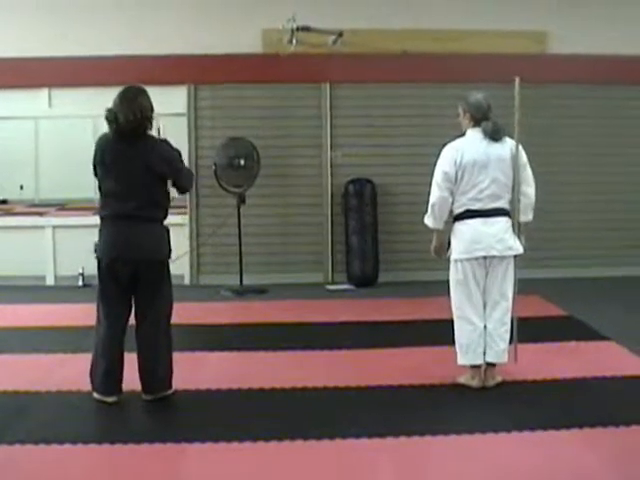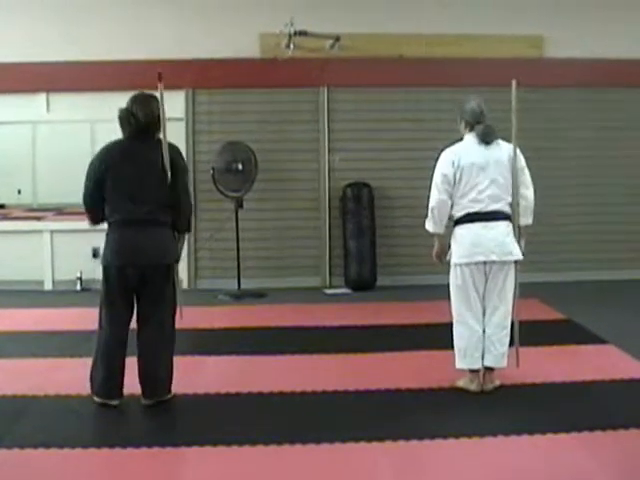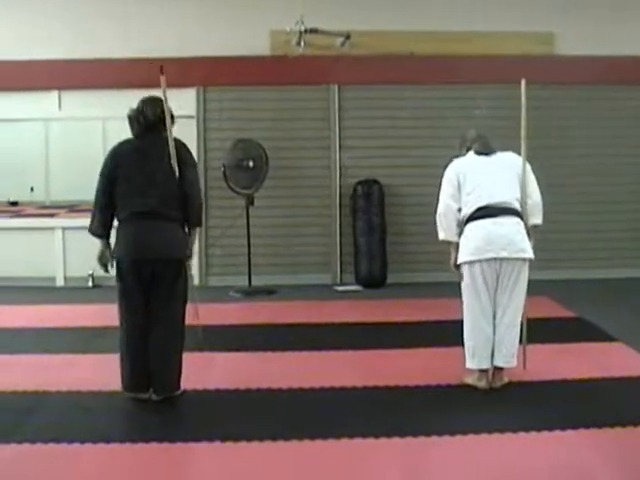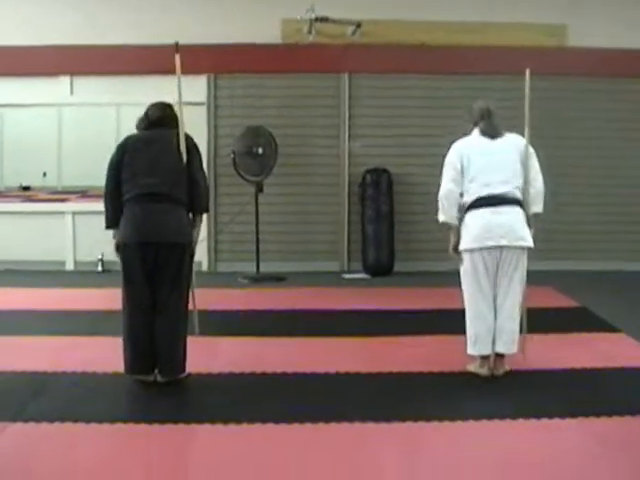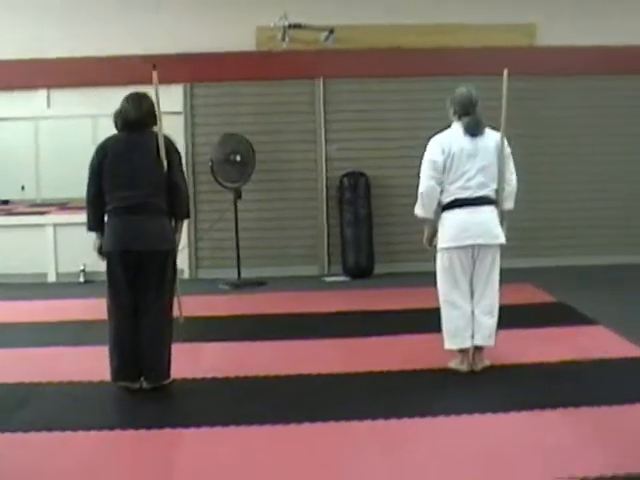
dt=0.4s
person 1, frame 1
left shoulder: (104, 146)
right shoulder: (159, 149)
right elbow: (184, 183)
left hip: (112, 239)
right hip: (150, 241)
left knee: (111, 317)
right knee: (154, 316)
left ankle: (106, 387)
right ankle: (155, 385)
person 1, frame 2
left shoulder: (108, 154)
right shoulder: (171, 154)
left elbow: (91, 200)
right elbow: (183, 203)
right wrist: (178, 240)
left hip: (120, 244)
right hip: (159, 245)
left knee: (114, 321)
right knee: (157, 321)
left ankle: (106, 390)
right ankle: (155, 390)
person 1, frame 3
left shoulder: (119, 152)
right shoulder: (178, 150)
left elbow: (103, 199)
right elbow: (192, 197)
left wrist: (103, 242)
right wrist: (191, 237)
left hip: (130, 240)
right hip: (169, 240)
left knee: (133, 316)
right knee: (167, 316)
left ankle: (137, 384)
right ankle: (165, 385)
person 1, frame 4
left shoulder: (127, 144)
right shoulder: (184, 142)
left elbow: (112, 190)
right elbow: (199, 186)
left wrist: (116, 231)
right wrist: (196, 225)
left hip: (135, 224)
right hip: (174, 224)
left knee: (137, 299)
right knee: (172, 299)
left ankle: (141, 367)
right ankle: (170, 368)
person 1, frame 5
left shoulder: (106, 148)
right shoulder: (164, 145)
left elbow: (94, 195)
right elbow: (179, 190)
left wrist: (99, 234)
right wrist: (177, 230)
left hip: (119, 232)
right hip: (157, 232)
left knee: (122, 307)
right knee: (156, 306)
left ankle: (127, 374)
right ankle: (155, 374)
person 2, frame 1
left shoulder: (454, 150)
right shoulder: (511, 147)
left elbow: (440, 197)
right elbow: (526, 193)
left wrist: (438, 235)
right wrist: (519, 229)
left hip: (468, 233)
right hip: (501, 231)
left knee: (468, 304)
right knee: (499, 302)
left ankle: (474, 371)
right ankle: (491, 370)
person 2, frame 2
left shoulder: (452, 155)
right shoulder: (510, 151)
left elbow: (439, 201)
right elbow: (526, 196)
left wrist: (439, 240)
right wrist: (520, 233)
left hip: (468, 237)
right hip: (502, 235)
left knee: (467, 308)
right knee: (499, 307)
left ankle: (472, 375)
right ankle: (490, 374)
person 2, frame 3
left shoulder: (457, 166)
right shoulder: (514, 159)
left elbow: (447, 209)
right elbow: (534, 200)
left wrist: (454, 249)
right wrist: (529, 235)
left hip: (478, 235)
right hip: (513, 232)
left knee: (478, 308)
right knee: (509, 306)
left ankle: (480, 372)
right ankle: (499, 371)
person 2, frame 4
left shoulder: (461, 147)
right shoulder: (519, 143)
left elbow: (449, 192)
right elbow: (535, 185)
left wrist: (454, 231)
right wrist: (530, 220)
left hip: (478, 223)
right hip: (513, 221)
left knee: (479, 294)
right knee: (509, 293)
left ankle: (482, 359)
right ankle: (500, 359)
person 2, frame 5
left shoulder: (441, 141)
right shoulder: (495, 139)
left elbow: (429, 187)
right elbow: (509, 182)
left wrist: (429, 224)
right wrist: (500, 214)
left hip: (455, 221)
right hip: (487, 219)
left knee: (454, 290)
right knee: (486, 289)
left ankle: (462, 354)
right ankle: (479, 353)
